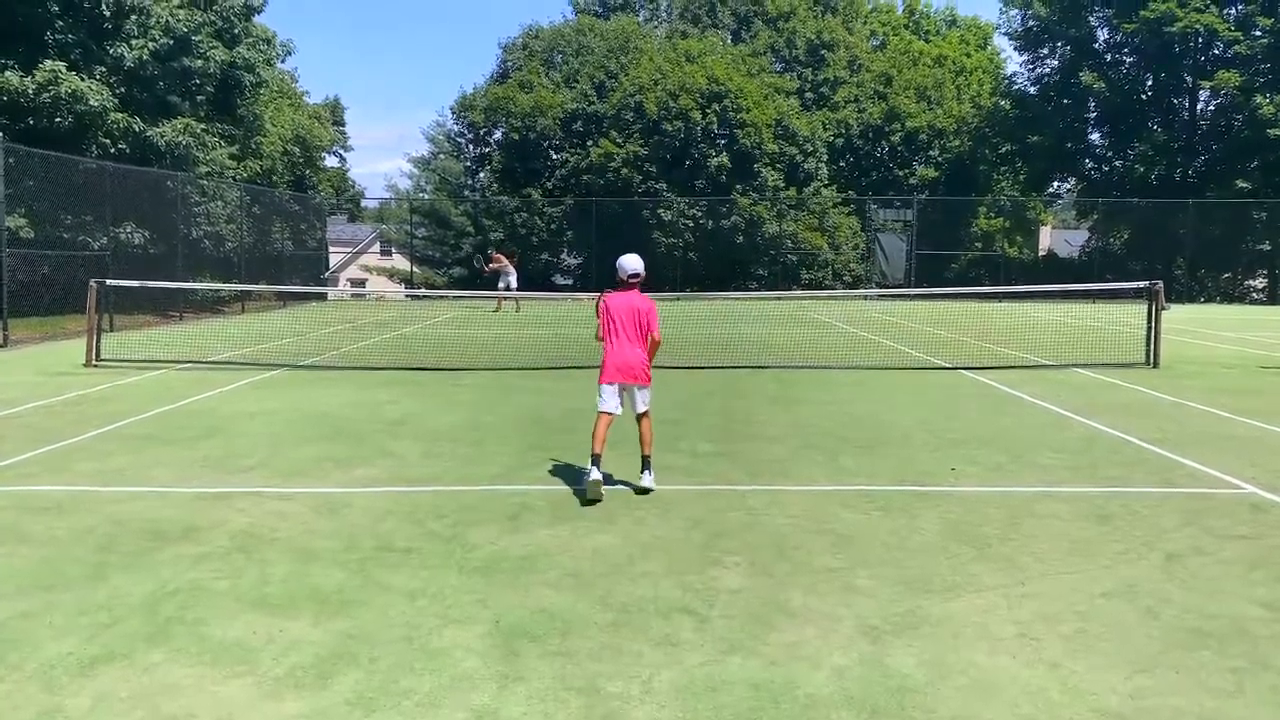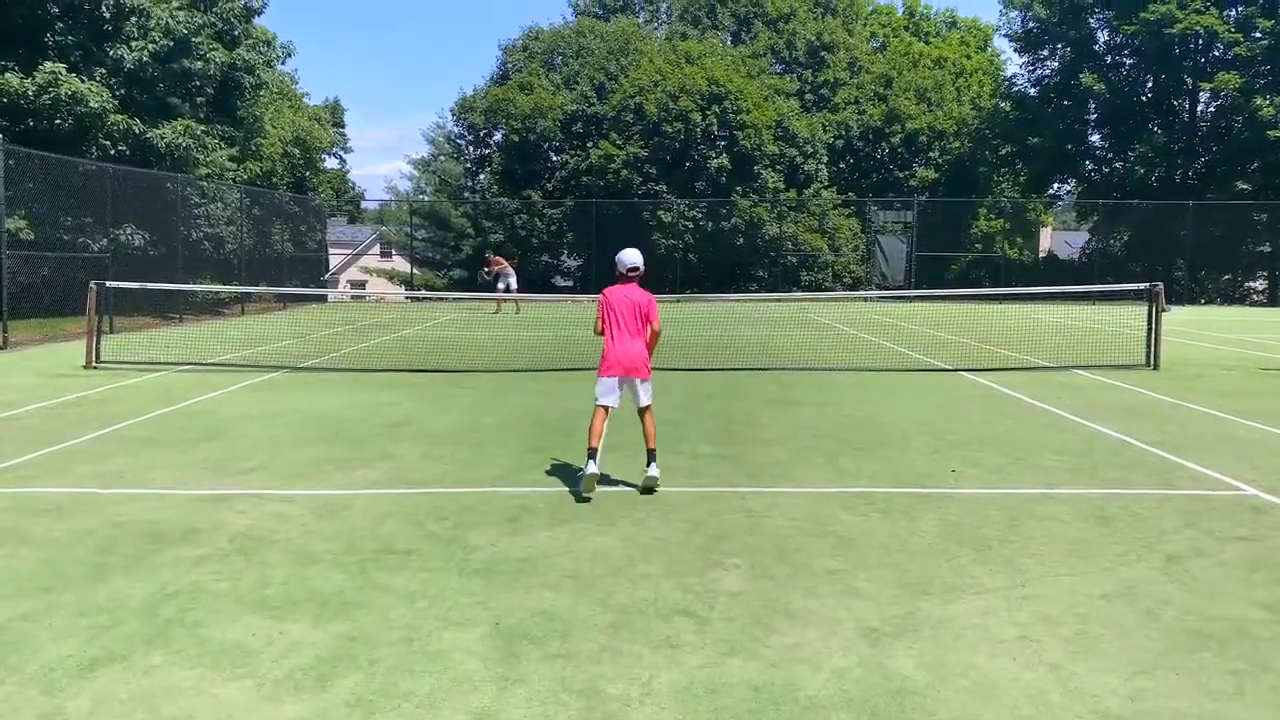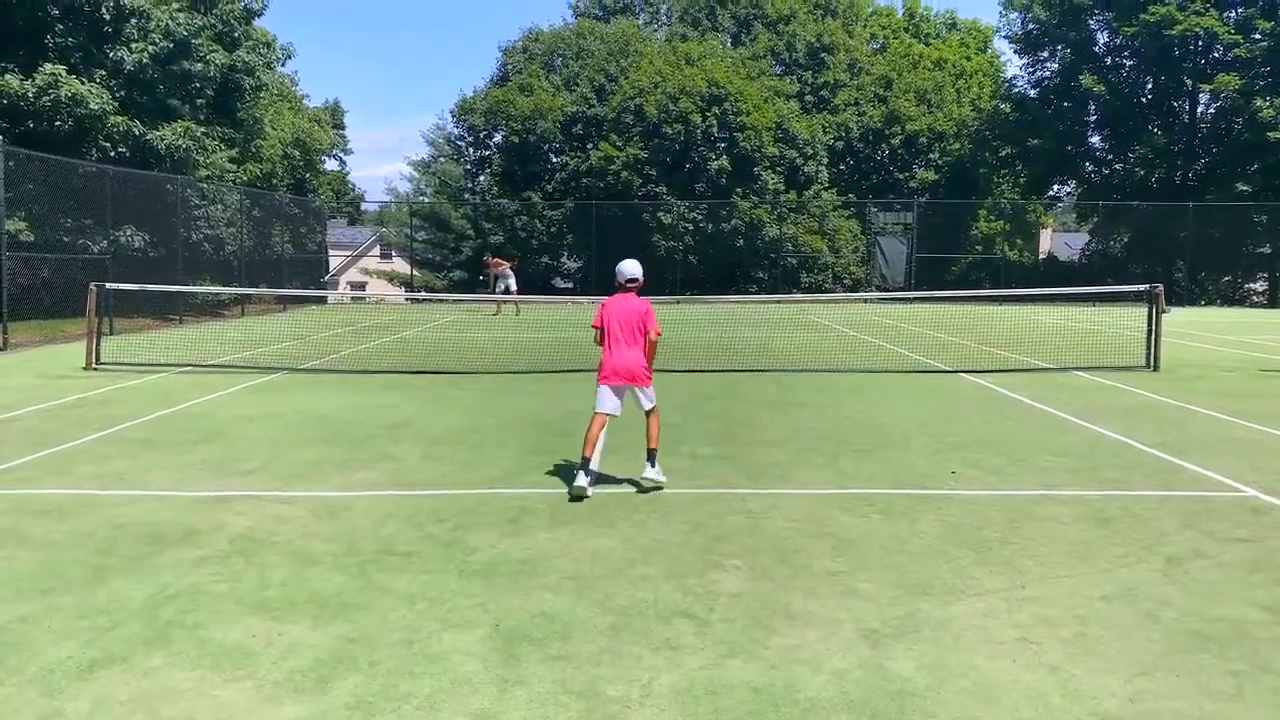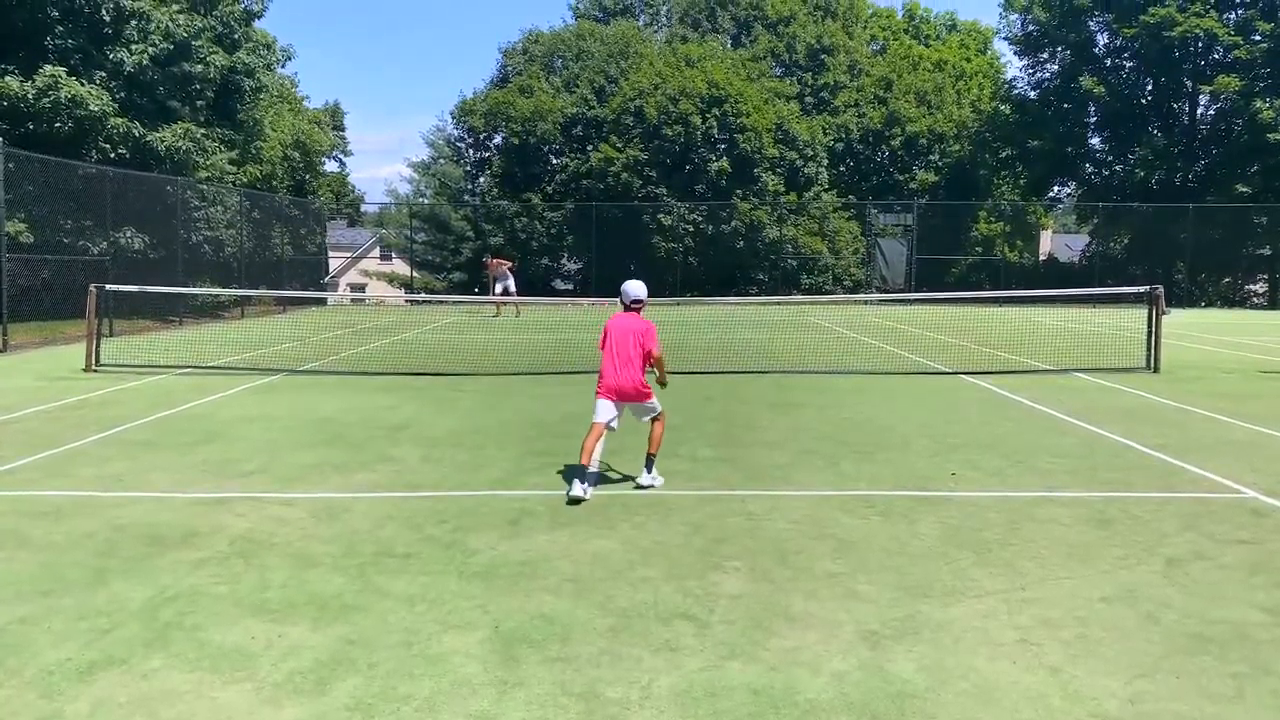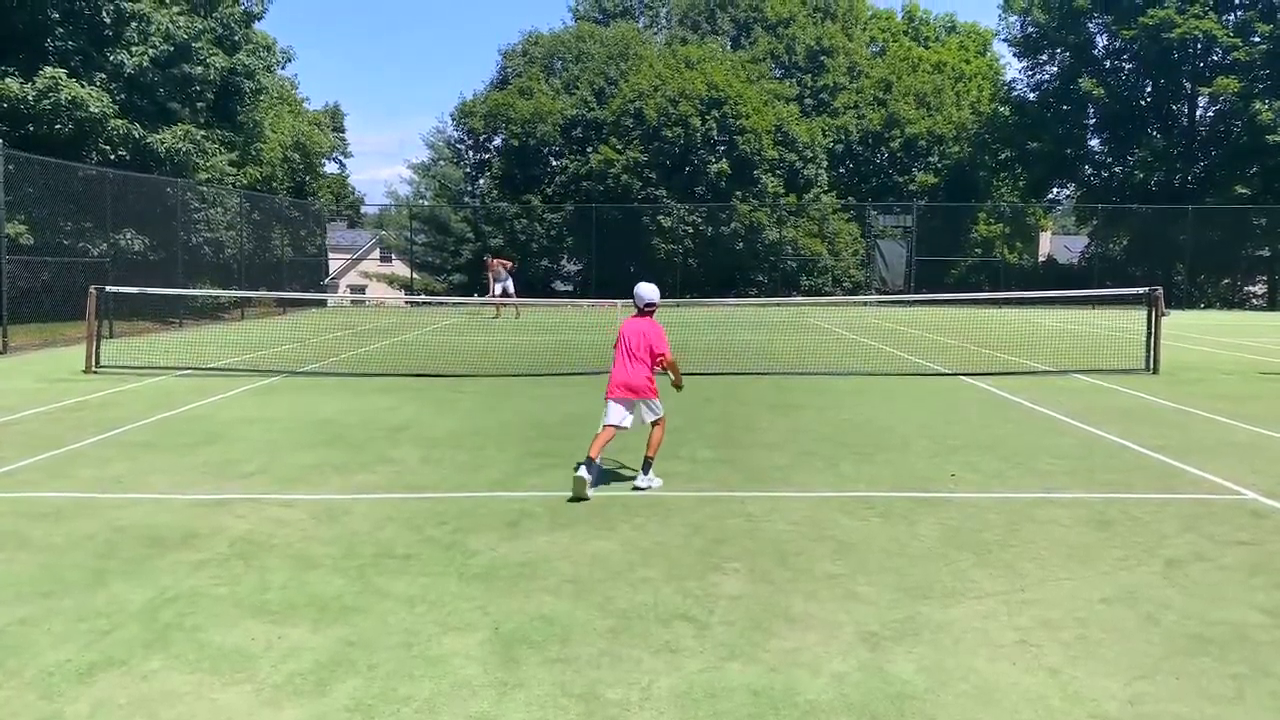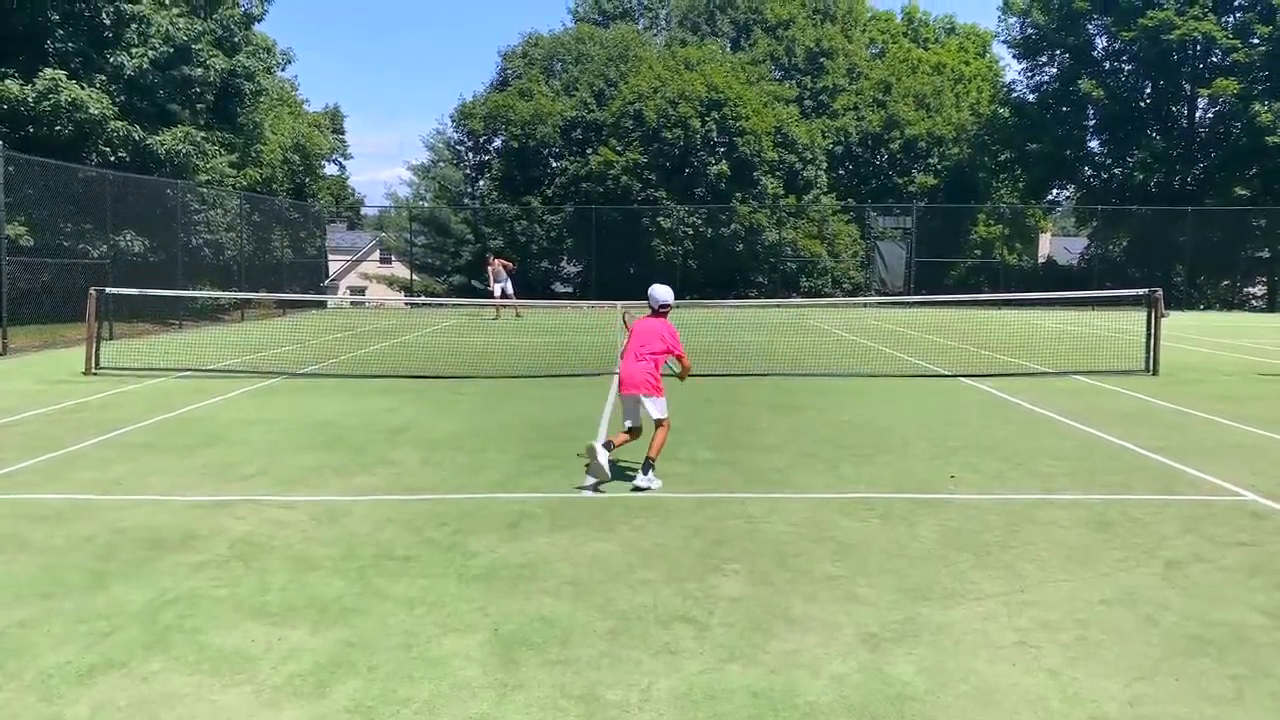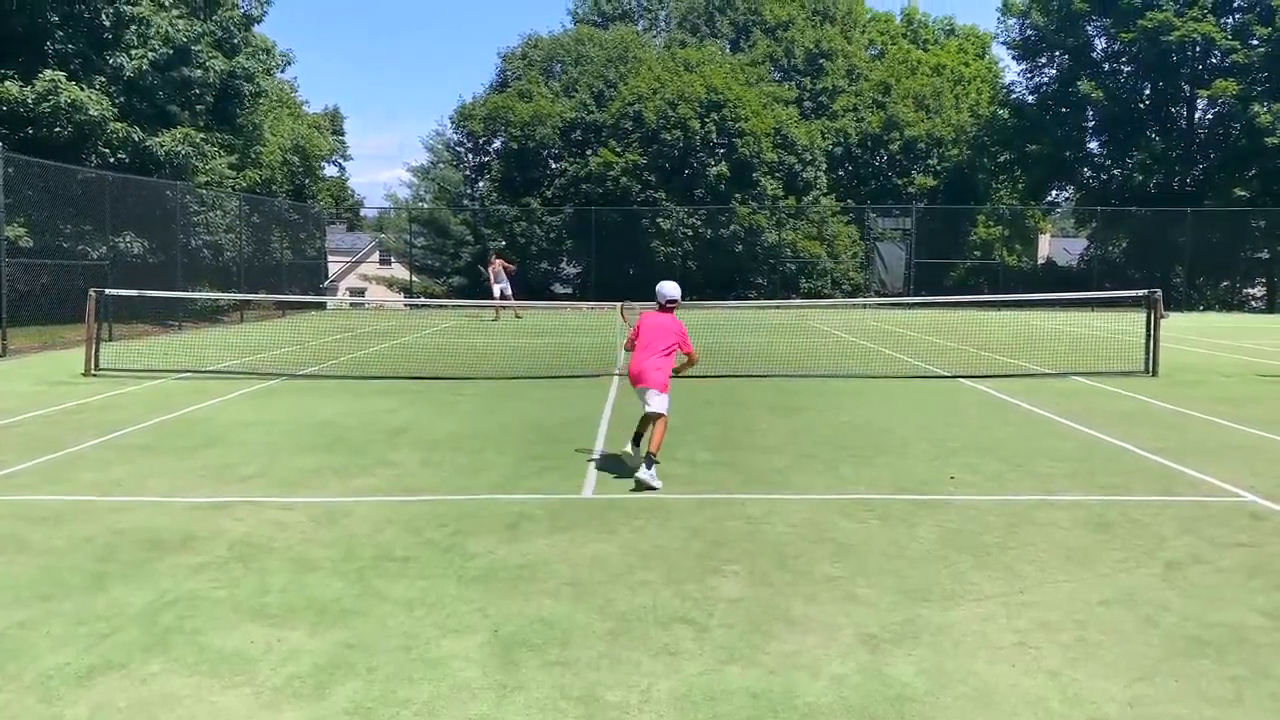
dt=0.1s
person 1, frame 1
left shoulder: (607, 300)
right shoulder: (648, 304)
left elbow: (600, 336)
right elbow: (656, 338)
right wrist: (648, 361)
left hip: (612, 367)
right hip: (638, 367)
left knee: (604, 416)
right knee: (643, 418)
left ankle: (595, 469)
right ankle: (646, 473)
person 1, frame 2
left shoulder: (607, 294)
right shoulder: (647, 297)
left elbow: (598, 330)
right elbow: (656, 329)
right wrist: (648, 353)
left hip: (612, 361)
right hip: (638, 361)
left knee: (601, 410)
right knee: (646, 411)
left ankle: (592, 462)
right ankle: (651, 465)
person 1, frame 3
left shoulder: (606, 305)
right shoulder: (645, 307)
left elbow: (598, 339)
right elbow: (652, 337)
right wrist: (650, 362)
left hip: (611, 370)
right hip: (637, 370)
left knee: (599, 418)
right knee: (652, 413)
left ankle: (583, 473)
right ankle: (652, 467)
person 1, frame 4
left shoulder: (611, 323)
right shoulder: (646, 326)
right elbow: (656, 355)
right wrist: (662, 375)
left hip: (608, 385)
right hip: (635, 385)
left knee: (596, 429)
right knee: (658, 417)
left ankle: (580, 481)
right ankle: (648, 472)
person 1, frame 5
left shoulder: (625, 325)
right shoulder: (655, 329)
right elbow: (668, 361)
right wrist: (678, 379)
left hip: (616, 384)
right hip: (642, 385)
left knee: (608, 431)
right knee: (658, 423)
left ankle: (586, 469)
right ankle: (645, 475)
person 1, frame 6
left shoulder: (637, 324)
right shoulder: (669, 330)
right elbow: (685, 363)
right wrist: (684, 374)
left hip: (626, 379)
right hip: (647, 381)
left knee: (633, 431)
right knee: (662, 425)
left ankle: (603, 447)
right ankle: (645, 474)
person 1, frame 7
left shoulder: (644, 318)
right shoulder: (677, 325)
left elbow: (628, 347)
right elbow: (693, 358)
right wrist: (681, 368)
left hip: (635, 372)
right hip: (656, 374)
left knee: (651, 412)
right knee: (660, 420)
left ankle: (633, 445)
right ankle: (646, 470)
